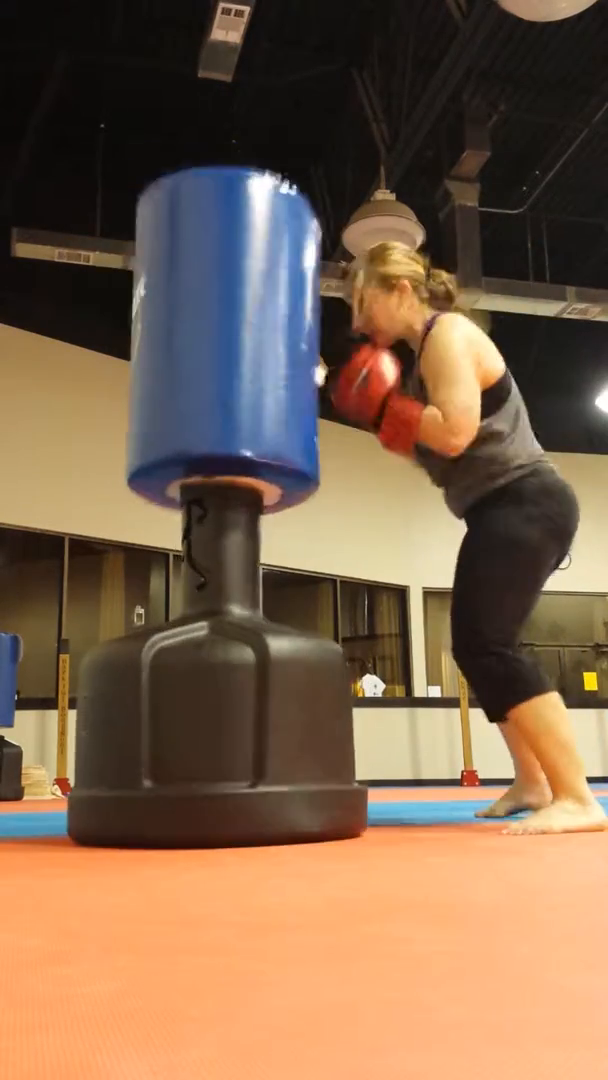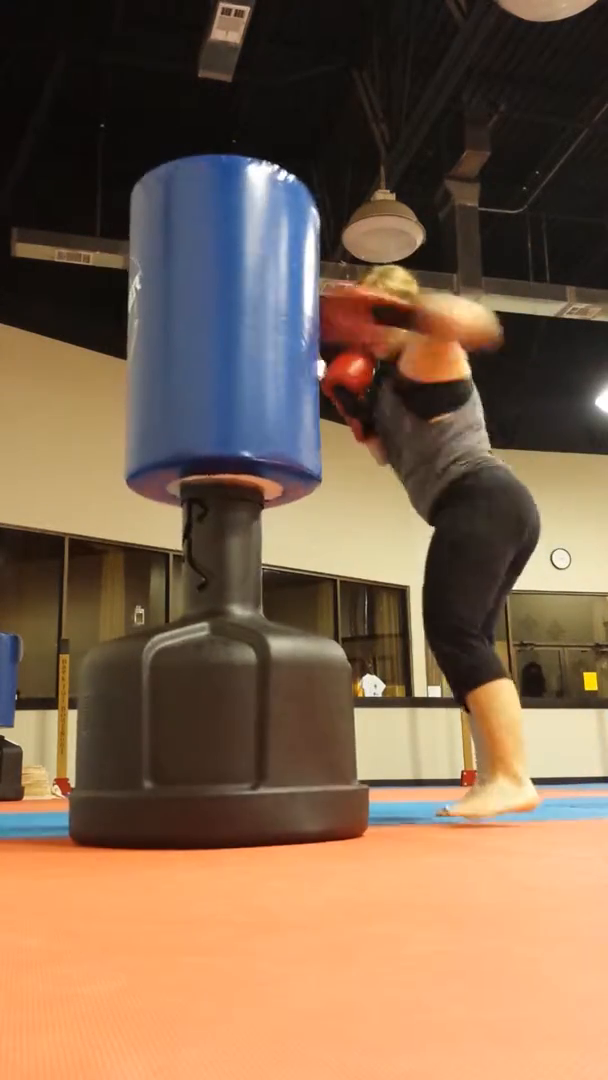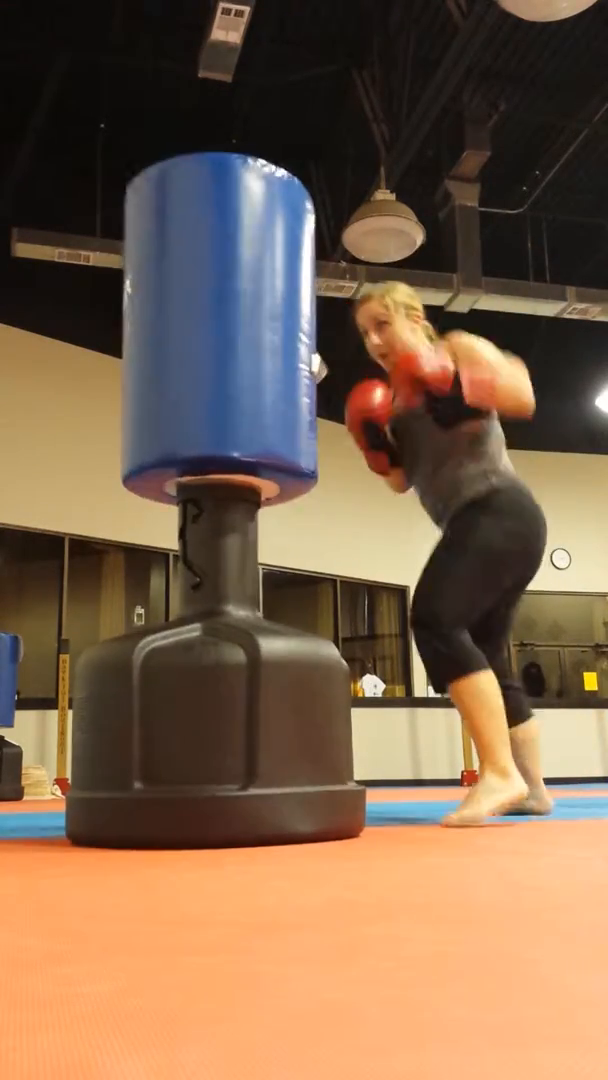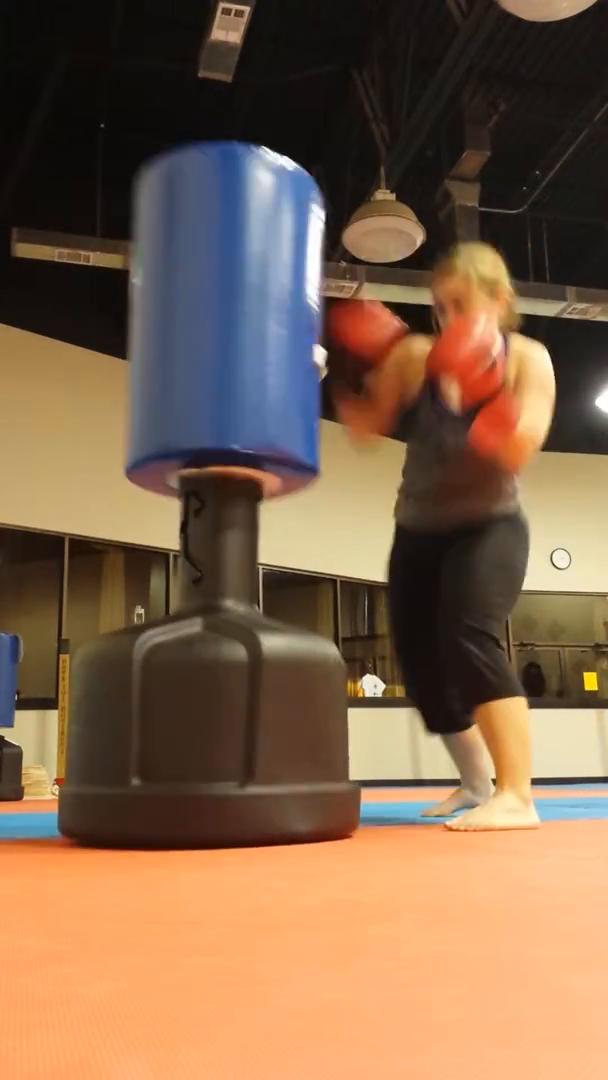
dt=0.5s
person 1, frame 1
left shoulder: (448, 337)
right shoulder: (440, 342)
left elbow: (454, 436)
right elbow: (427, 450)
left wrist: (388, 401)
right wrist: (380, 416)
left hip: (523, 504)
right hip: (515, 509)
left knee: (486, 644)
right knee: (479, 646)
right ankle: (531, 784)
person 1, frame 2
left shoulder: (432, 345)
right shoulder: (388, 373)
left elbow: (478, 323)
right elbow: (386, 452)
left wrist: (404, 311)
right wrist: (358, 407)
left hip: (484, 505)
right hip: (486, 513)
left knee: (454, 630)
right knee: (462, 640)
left ankle: (512, 780)
right ankle: (492, 779)
person 1, frame 3
left shoulder: (460, 348)
right shoulder: (394, 399)
left elbow: (521, 394)
right elbow: (398, 479)
left wrist: (448, 378)
right wrist: (373, 439)
left hip: (498, 515)
right hip: (475, 528)
left knee: (434, 620)
right knee: (481, 657)
left ankle: (499, 774)
right ankle: (531, 786)
person 1, frame 4
left shoulder: (528, 359)
right shoulder: (416, 353)
left elbow: (518, 449)
right elbow: (361, 424)
left wrist: (485, 382)
right wrist: (366, 371)
left hip: (489, 530)
right hip: (418, 533)
left knee: (469, 642)
right knee: (423, 673)
left ankle: (516, 798)
right ankle: (475, 782)
